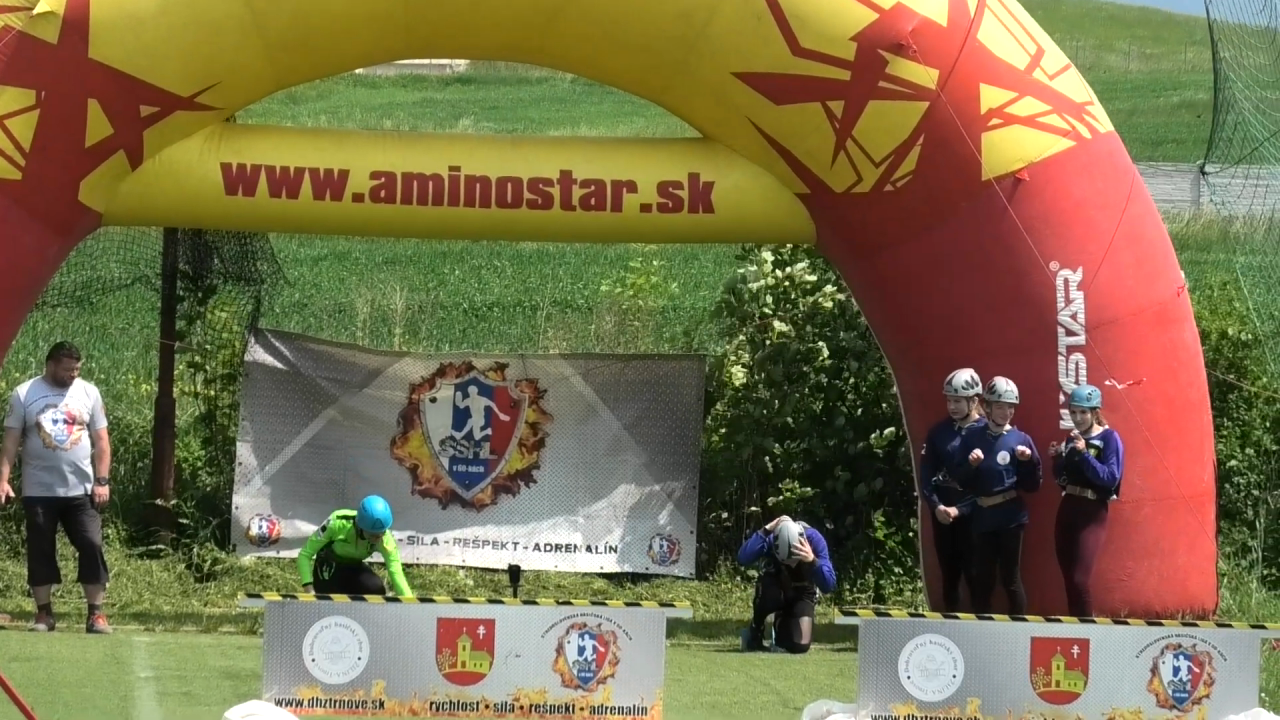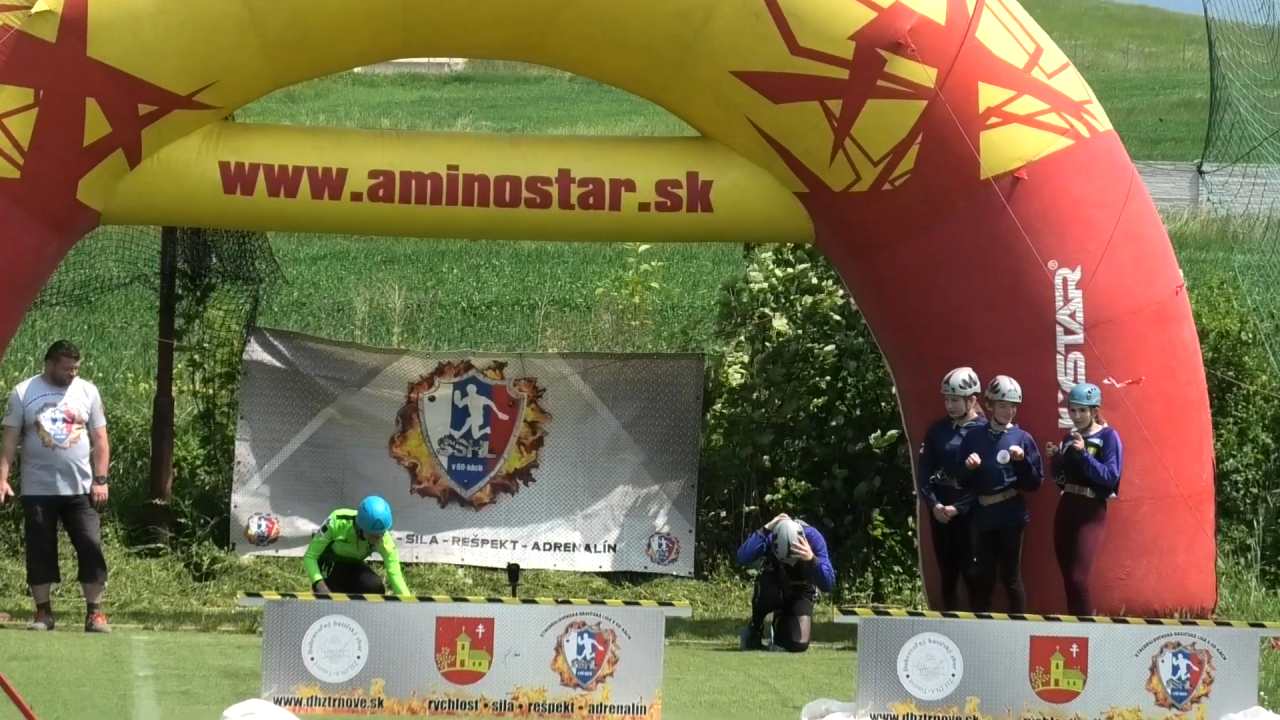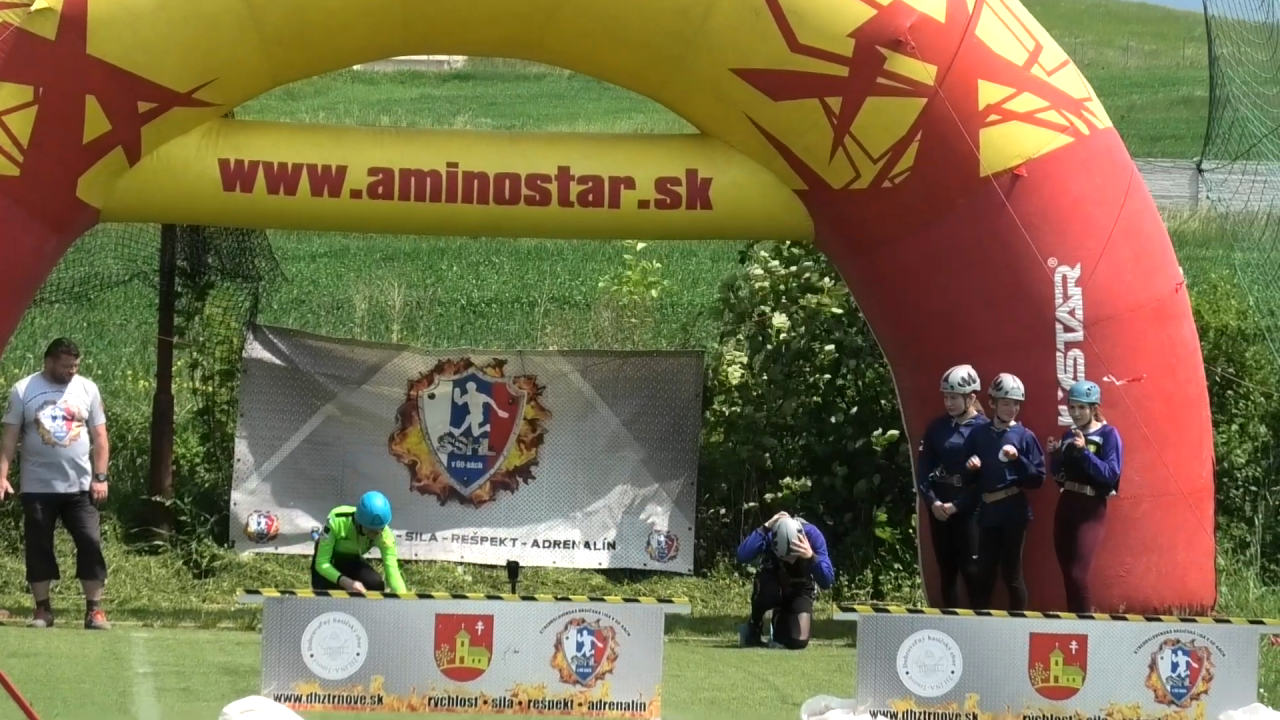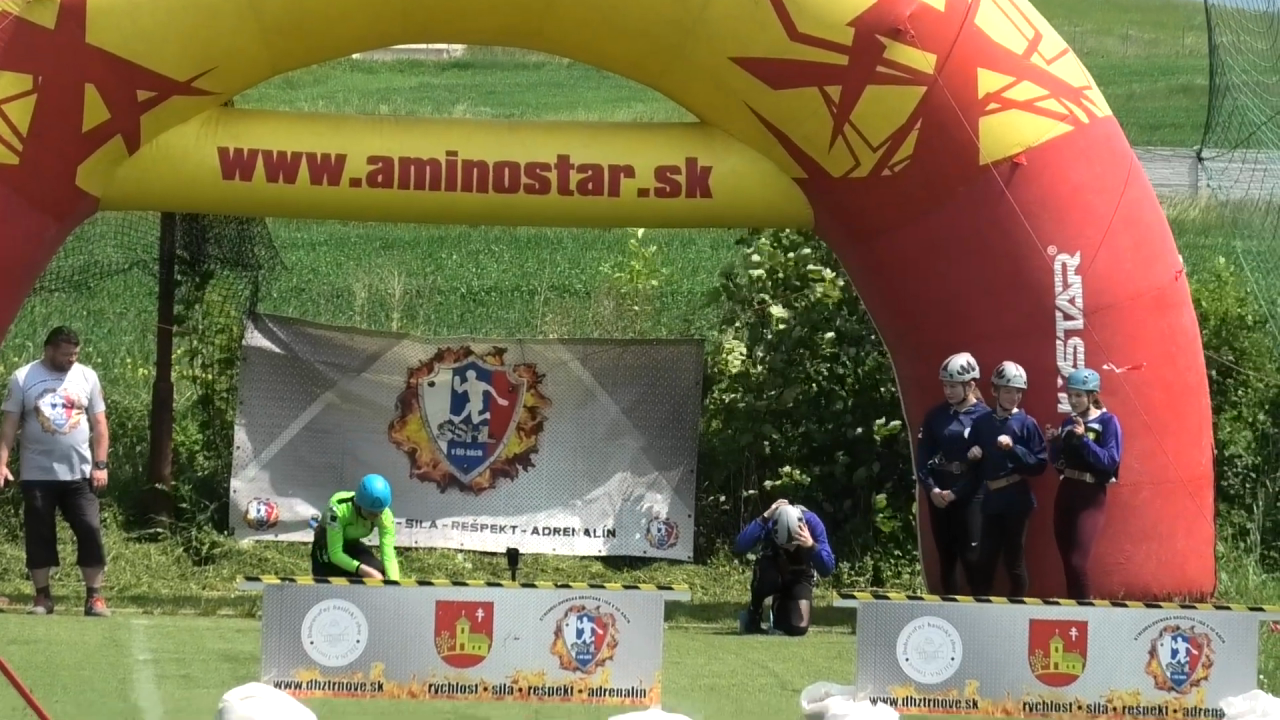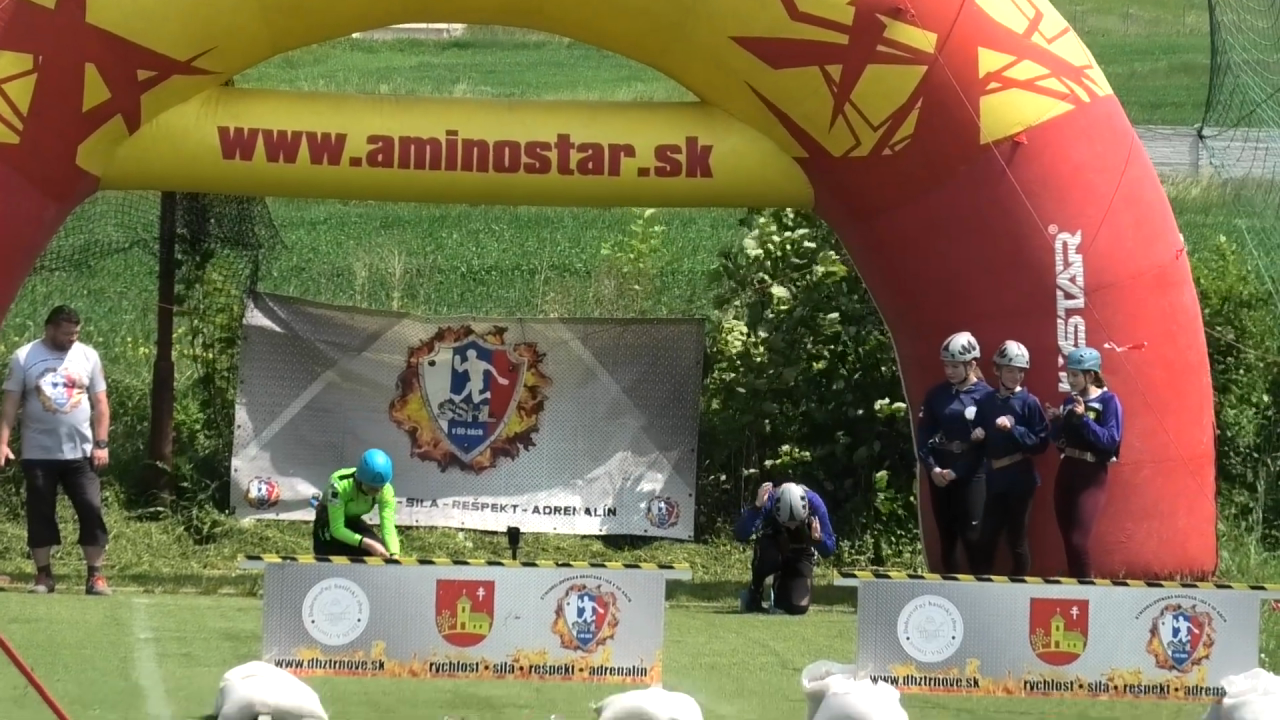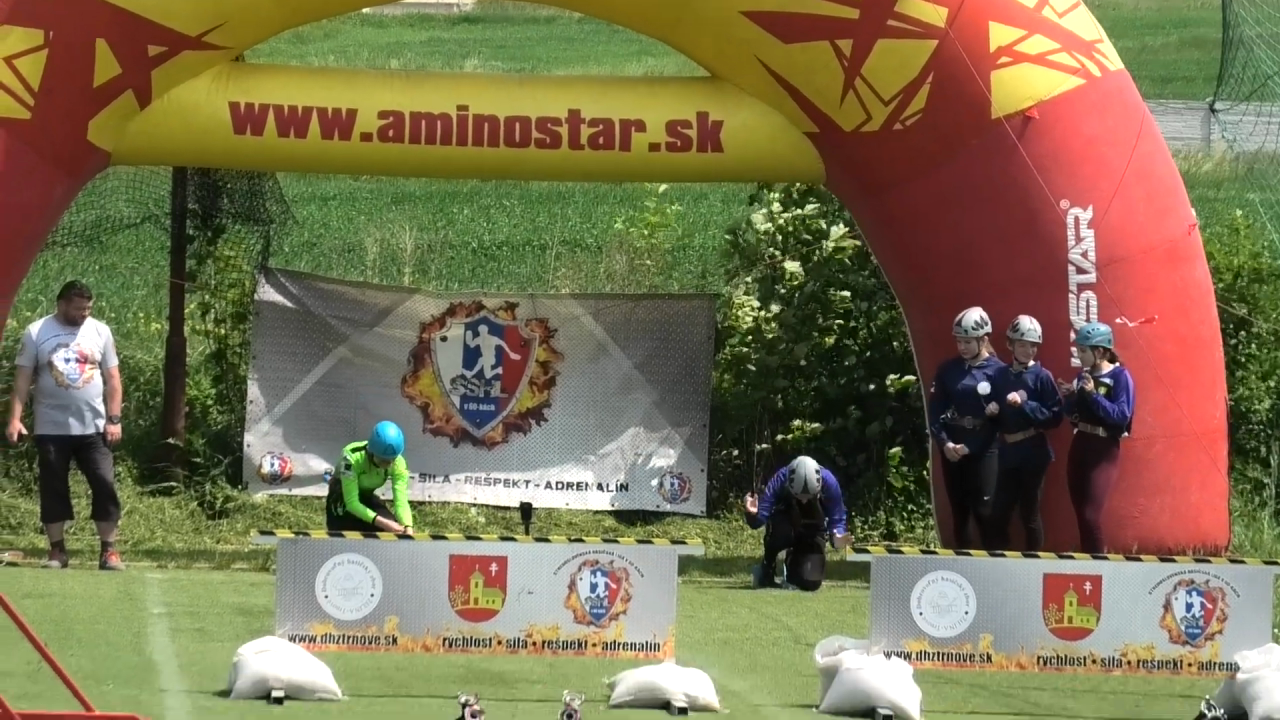
dt=0.1s
person 1, frame 1
left shoulder: (88, 392)
right shoulder: (24, 394)
left elbow: (101, 440)
left wrist: (102, 481)
left hip: (81, 490)
right hip: (38, 491)
left knee: (92, 548)
right knee: (40, 552)
left ankle: (96, 613)
right ankle: (44, 613)
person 1, frame 2
left shoulder: (87, 391)
left elbow: (99, 438)
left wrist: (101, 480)
left hip: (80, 489)
right hip: (37, 490)
left knee: (91, 547)
right knee: (39, 551)
left ankle: (95, 612)
right ankle: (43, 612)
person 1, frame 3
left shoulder: (87, 388)
left elbow: (99, 436)
left wrist: (100, 477)
left hip: (79, 486)
right hip: (37, 487)
left knee: (90, 544)
right knee: (38, 548)
left ankle: (94, 609)
right ankle: (42, 609)
person 1, frame 4
left shoulder: (87, 376)
left elbow: (99, 424)
left wrist: (100, 465)
left hip: (79, 473)
right hip: (36, 475)
left knee: (90, 532)
right knee: (38, 535)
left ankle: (94, 596)
right ankle: (42, 596)
person 1, frame 5
left shoulder: (88, 356)
right shoulder: (23, 357)
left elbow: (100, 403)
left wrist: (101, 444)
left hip: (80, 452)
right hip: (38, 454)
left knee: (91, 511)
right knee: (39, 514)
left ankle: (95, 575)
right ankle: (43, 575)
person 1, frame 6
left shoulder: (100, 331)
right shoulder: (36, 332)
left elbow: (112, 378)
right elbow: (23, 379)
left wrist: (114, 419)
right wrist: (15, 418)
left hip: (93, 427)
right hip: (51, 429)
left knee: (104, 486)
right knee: (53, 489)
left ankle: (108, 550)
right ankle: (57, 550)
person 2, frame 1
right shoulder: (939, 431)
right elbow: (925, 473)
left wrist: (959, 509)
right wrist: (935, 505)
left hip: (972, 512)
right hip: (941, 511)
left knee: (973, 574)
right knee: (949, 574)
person 2, frame 2
right shoulder: (937, 430)
right elbow: (924, 471)
left wrist: (957, 508)
right wrist: (933, 504)
left hip: (971, 510)
right hip: (940, 509)
left knee: (971, 572)
right knee: (947, 573)
person 2, frame 3
right shoulder: (936, 427)
right elbow: (923, 469)
left wrist: (956, 505)
right wrist: (932, 501)
left hip: (970, 508)
right hip: (939, 506)
left knee: (970, 570)
right knee: (946, 570)
person 2, frame 4
left shoulder: (985, 417)
right shoulder: (936, 415)
right elbow: (922, 456)
left wrist: (955, 493)
right wrist: (931, 489)
left hip: (969, 495)
right hip: (938, 494)
left knee: (970, 557)
right knee: (946, 557)
person 2, frame 5
left shoulder: (986, 395)
right shoulder: (936, 394)
right elbow: (922, 435)
left wrist: (955, 472)
right wrist: (931, 468)
left hip: (970, 474)
right hip: (939, 473)
left knee: (970, 536)
right knee: (946, 536)
person 2, frame 6
left shoulder: (998, 371)
right shoulder: (947, 369)
right elbow: (934, 410)
left wrist: (968, 447)
right wrist: (944, 442)
left hip: (982, 449)
right hip: (951, 448)
left knee: (982, 510)
right knee: (959, 511)
person 3, frame 1
left shoulder: (1021, 439)
right shoulder: (973, 437)
left elbow: (1032, 485)
right elbow: (962, 481)
left wrist: (1028, 461)
right wrist: (971, 465)
left hip: (1010, 516)
right hip: (982, 516)
left knee: (1010, 577)
right knee: (982, 578)
person 3, frame 2
left shoulder: (1022, 439)
right shoulder: (974, 437)
left elbow: (1035, 482)
right elbow: (963, 481)
left wrist: (1021, 460)
right wrist: (968, 468)
left hip: (1011, 514)
right hip: (983, 514)
left knee: (1011, 576)
right knee: (982, 576)
person 3, frame 3
left shoulder: (1025, 436)
right shoulder: (978, 434)
left elbow: (1037, 479)
right elbow: (967, 479)
left wrist: (1018, 460)
right wrist: (970, 469)
left hip: (1014, 512)
right hip: (987, 512)
left knee: (1012, 573)
right knee: (984, 573)
person 3, frame 4
left shoulder: (1027, 424)
right shoulder: (982, 422)
left elbow: (1040, 465)
right elbow: (976, 467)
left wrist: (1013, 449)
right wrist: (973, 457)
left hip: (1017, 499)
right hip: (991, 499)
left knee: (1014, 560)
right knee: (985, 559)
person 3, frame 5
left shoulder: (1029, 402)
right shoulder: (986, 402)
left elbow: (1041, 444)
right elbow: (979, 443)
left wrist: (1012, 430)
right wrist: (977, 438)
left hip: (1020, 478)
right hip: (994, 477)
left knee: (1017, 539)
right knee: (986, 538)
person 3, frame 6
left shoulder: (1042, 377)
right shoulder: (1000, 376)
left elbow: (1054, 418)
left wrist: (1023, 405)
left hip: (1033, 452)
right hip: (1008, 452)
left knee: (1029, 513)
right knee: (998, 512)
person 4, frame 1
left shoulder: (1110, 438)
right shoulder: (1072, 438)
left elbow: (1111, 478)
left wrist: (1084, 453)
right wrist: (1057, 458)
left hip: (1092, 512)
right hip: (1067, 508)
left knee: (1079, 579)
right knee: (1068, 579)
person 4, frame 2
left shoulder: (1108, 437)
right shoulder: (1070, 437)
left elbow: (1111, 476)
left wrist: (1083, 453)
right wrist: (1055, 458)
left hip: (1091, 511)
right hip: (1066, 507)
left knee: (1078, 578)
right knee: (1067, 577)
person 4, frame 3
left shoulder: (1108, 434)
right shoulder: (1068, 435)
left elbow: (1111, 474)
right elbow: (1058, 474)
left wrist: (1084, 451)
right wrist: (1055, 454)
left hip: (1091, 509)
right hip: (1066, 505)
left knee: (1077, 575)
right knee: (1067, 575)
person 4, frame 4
left shoulder: (1108, 422)
right shoulder: (1068, 422)
left elbow: (1111, 461)
right elbow: (1057, 461)
left wrist: (1083, 438)
right wrist: (1054, 442)
left hip: (1091, 496)
right hip: (1065, 492)
left knee: (1077, 562)
right knee: (1067, 561)
person 4, frame 5
left shoulder: (1108, 401)
right shoulder: (1069, 401)
left elbow: (1111, 441)
right elbow: (1059, 440)
left wrist: (1083, 417)
right wrist: (1055, 421)
left hip: (1092, 475)
right hip: (1066, 471)
left knee: (1078, 541)
right knee: (1068, 540)
person 4, frame 6
left shoulder: (1120, 376)
right shoulder: (1084, 375)
left elbow: (1122, 416)
left wrist: (1093, 394)
right wrist: (1070, 396)
left hip: (1104, 449)
right hip: (1079, 445)
left knee: (1091, 515)
right knee: (1080, 514)
